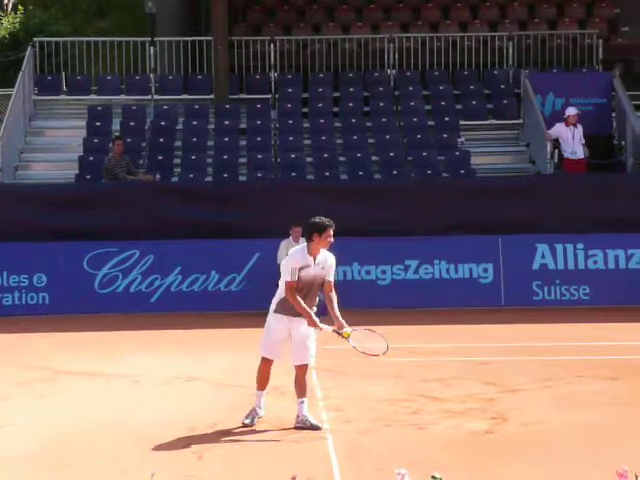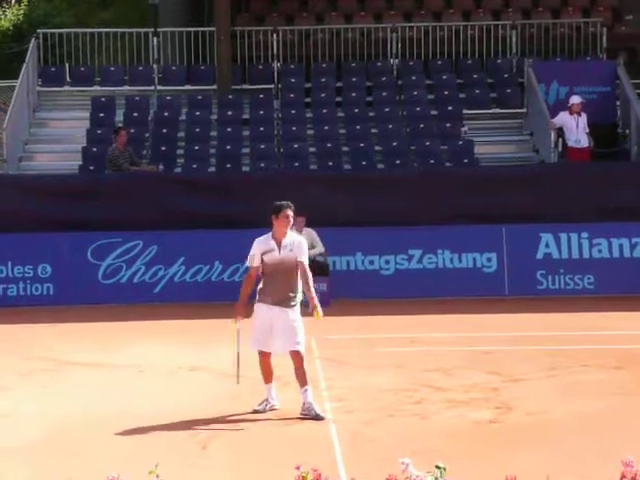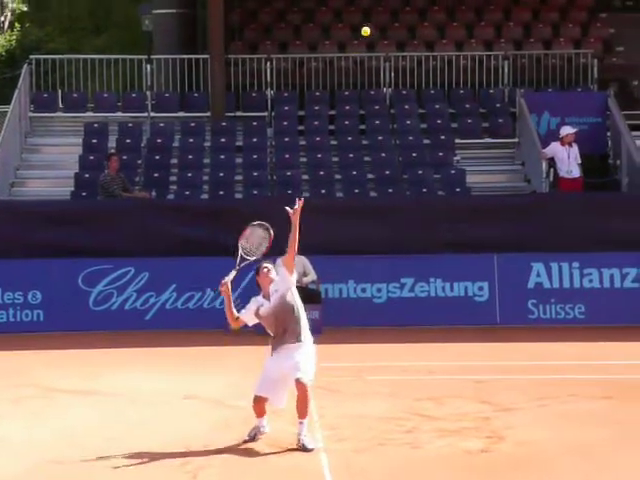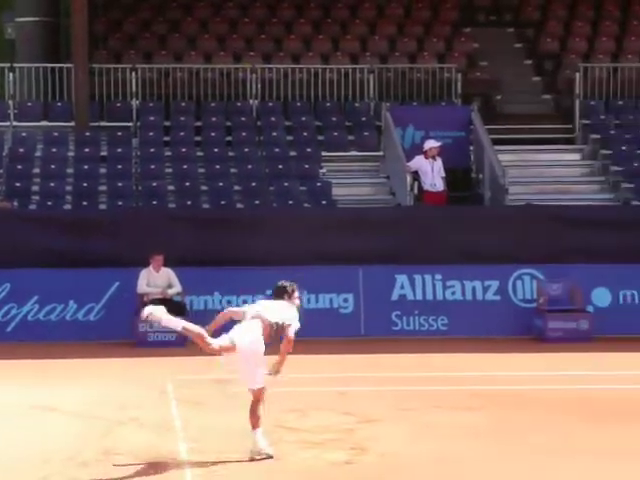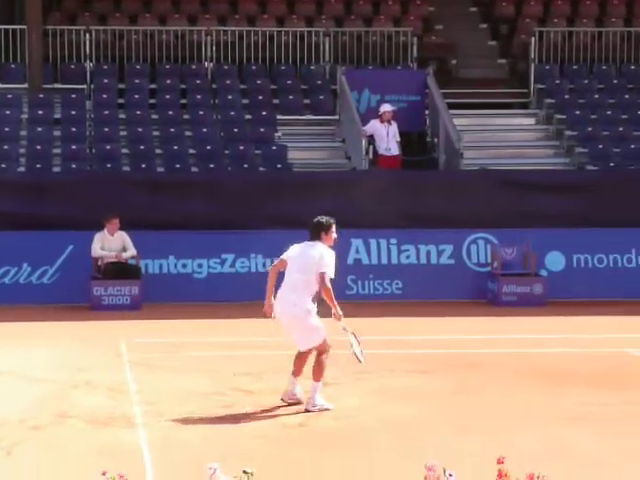
dt=0.7s
person 1, frame 1
left shoulder: (329, 259)
right shoulder: (294, 256)
left elbow: (329, 291)
right elbow: (290, 292)
left wrist: (337, 318)
right wrist: (309, 315)
left hip: (306, 319)
right hip: (280, 315)
left knee: (302, 368)
right knee: (266, 361)
left ankle: (302, 415)
right ankle: (258, 407)
person 1, frame 2
left shoulder: (298, 242)
right shoulder: (260, 244)
left elbow: (305, 272)
right elbow: (251, 277)
left wrist: (312, 298)
right wrist: (241, 304)
left hip: (289, 308)
right hip: (264, 306)
left knee: (297, 354)
right knee: (264, 354)
left ankle: (308, 403)
right ankle: (271, 398)
person 1, frame 3
left shoulder: (285, 282)
right shoulder: (256, 305)
left elbow: (291, 251)
right elbow: (234, 323)
left wrist: (295, 221)
right wrist: (227, 296)
left hip: (301, 348)
right hip: (279, 353)
left knee: (302, 385)
right knee: (258, 400)
left ankle: (302, 434)
right ankle: (261, 425)
person 1, frame 4
left shoulder: (259, 305)
right shoulder: (291, 312)
left elbow: (229, 312)
right elbow: (289, 337)
left wrist: (208, 330)
right wrist: (279, 364)
left knee: (259, 395)
right knee: (213, 347)
left ankle: (259, 445)
right ankle: (164, 317)
person 1, frame 5
left shoulder: (297, 248)
right shoulder: (326, 253)
left elbow: (274, 269)
right elbow: (324, 284)
left wrist: (269, 298)
right wrist: (335, 308)
left hip: (282, 305)
right hip: (300, 308)
left knee: (307, 347)
right knee: (323, 349)
left ankle: (292, 391)
right ankle: (314, 399)
